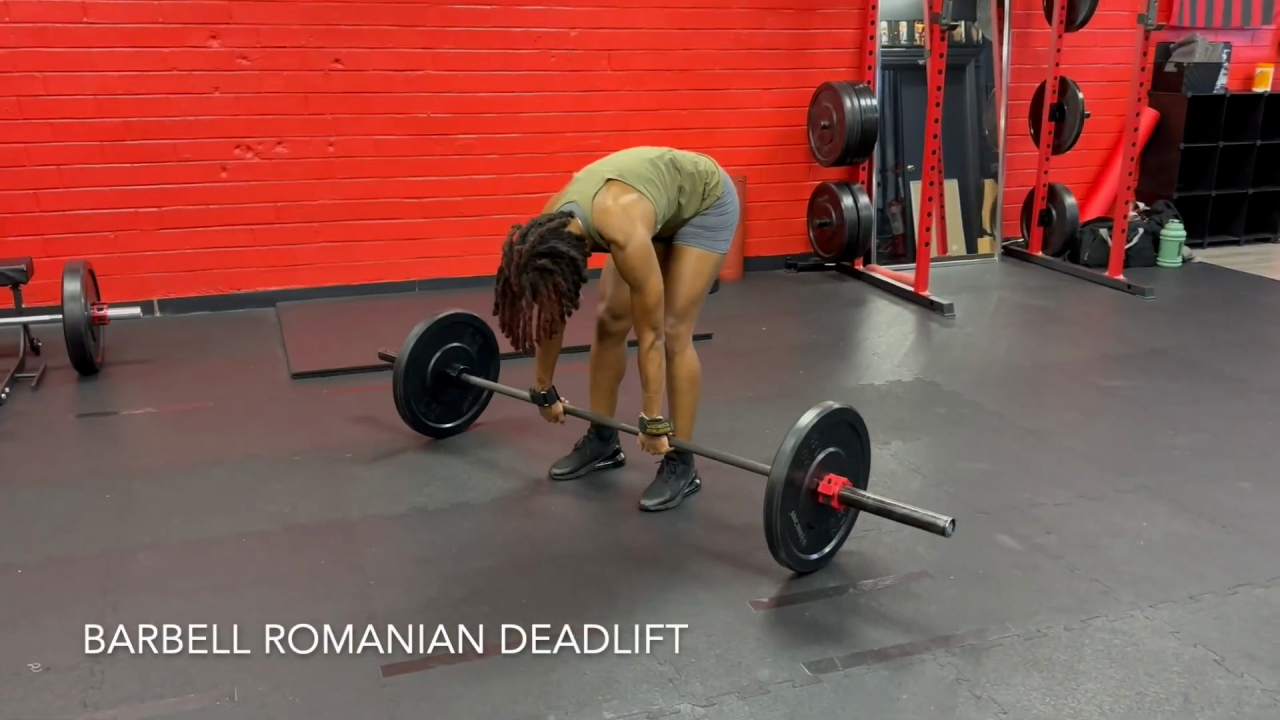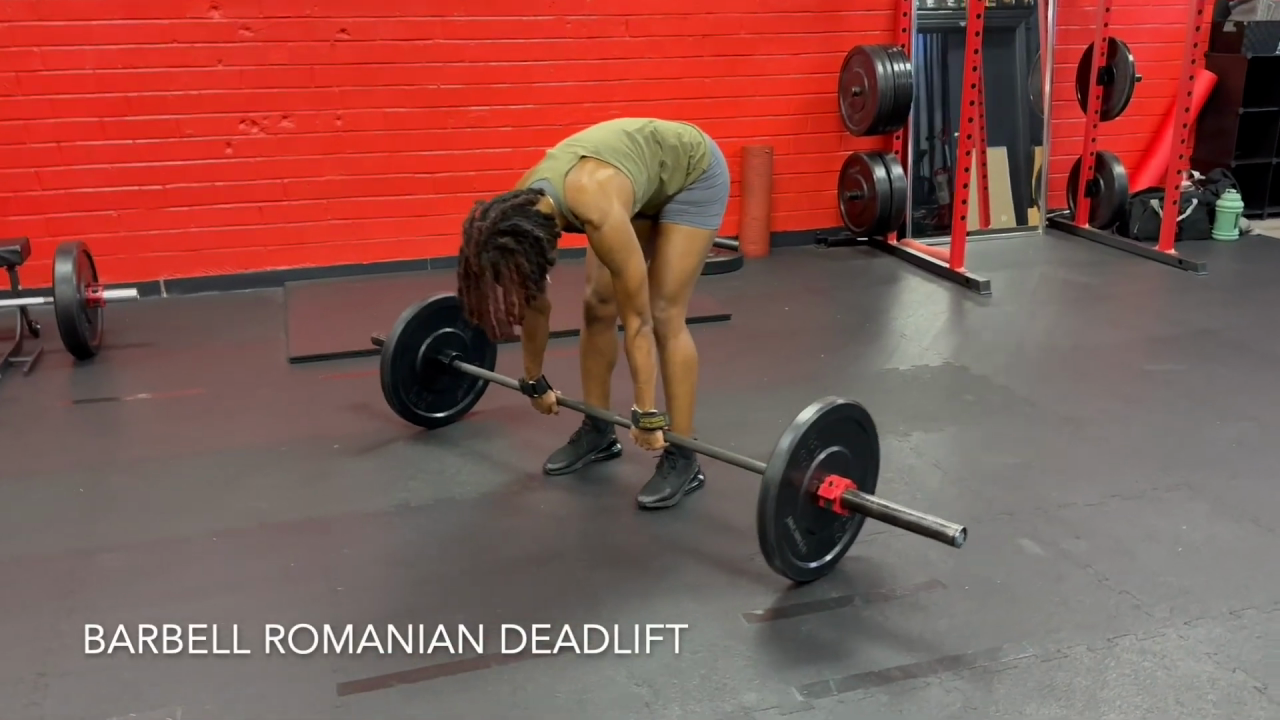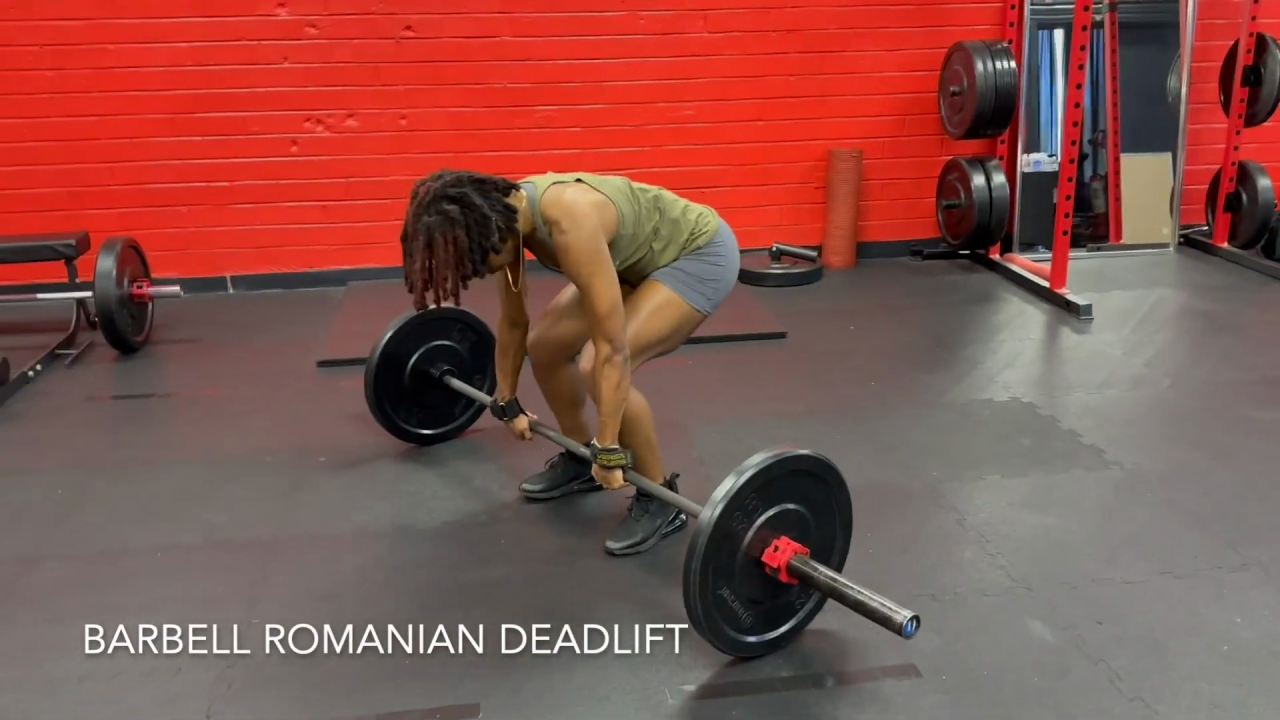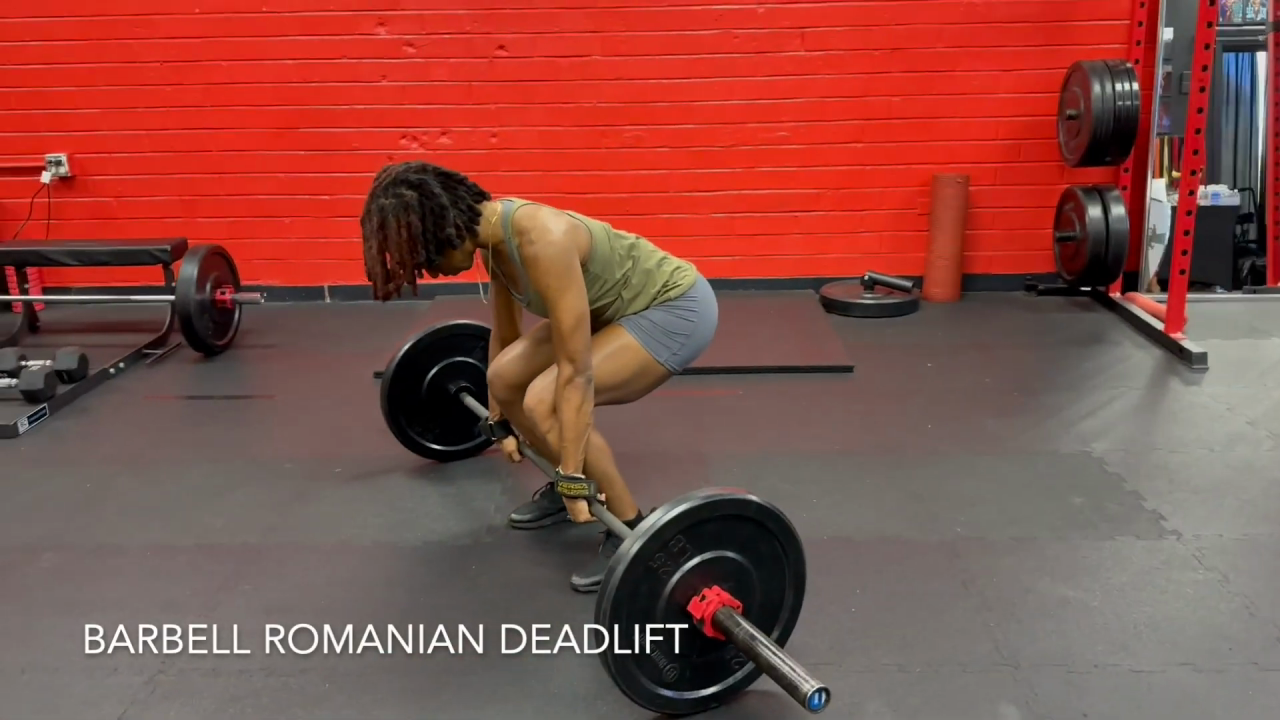
dt=1s
person 1, frame 1
left shoulder: (622, 230)
right shoulder: (552, 228)
left elbow: (651, 332)
right elbow: (550, 316)
left wrist: (654, 422)
left hip: (707, 201)
right hip: (663, 201)
left knee: (672, 330)
right knee: (609, 320)
right ankle: (602, 440)
person 1, frame 2
left shoulder: (597, 208)
right shoulder: (523, 209)
left elbow: (637, 318)
right elbow: (534, 302)
left wrist: (646, 415)
right wrist: (534, 382)
left hip: (694, 173)
right hip: (646, 174)
left knee: (663, 314)
right knee: (598, 305)
left ankle: (682, 459)
right ankle: (597, 431)
person 1, frame 3
left shoulder: (569, 224)
right shoulder: (504, 213)
left elbow: (612, 348)
right elbow: (513, 321)
left wrist: (609, 452)
right wrist: (506, 403)
left hip: (702, 253)
right hip: (643, 256)
left knee: (598, 366)
right knee: (544, 344)
left ankle: (660, 498)
right ankle: (580, 459)
person 1, frame 4
left shoulder: (541, 242)
right shoulder: (493, 232)
left elbow: (576, 371)
right elbow: (504, 334)
left wrist: (573, 478)
right wrist: (498, 421)
left hip: (677, 307)
right hip: (616, 305)
left knee: (544, 402)
right knee: (504, 379)
left ankle: (634, 533)
right ankle: (567, 492)
